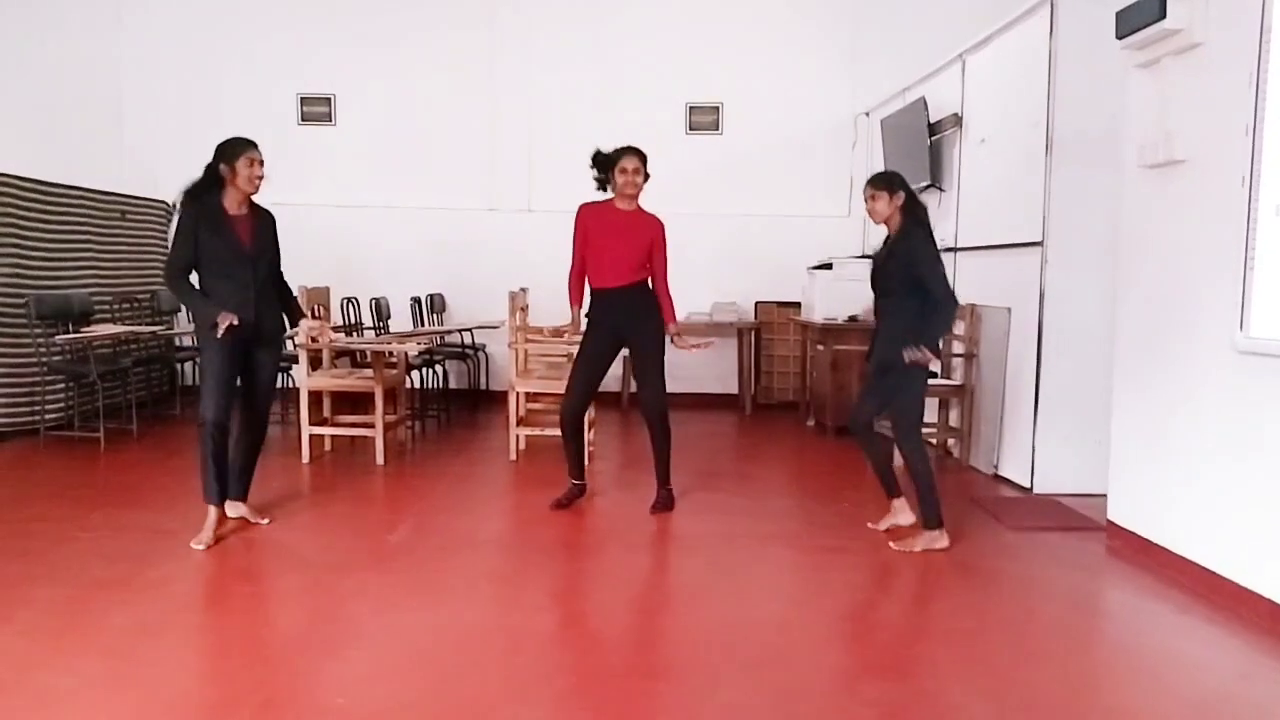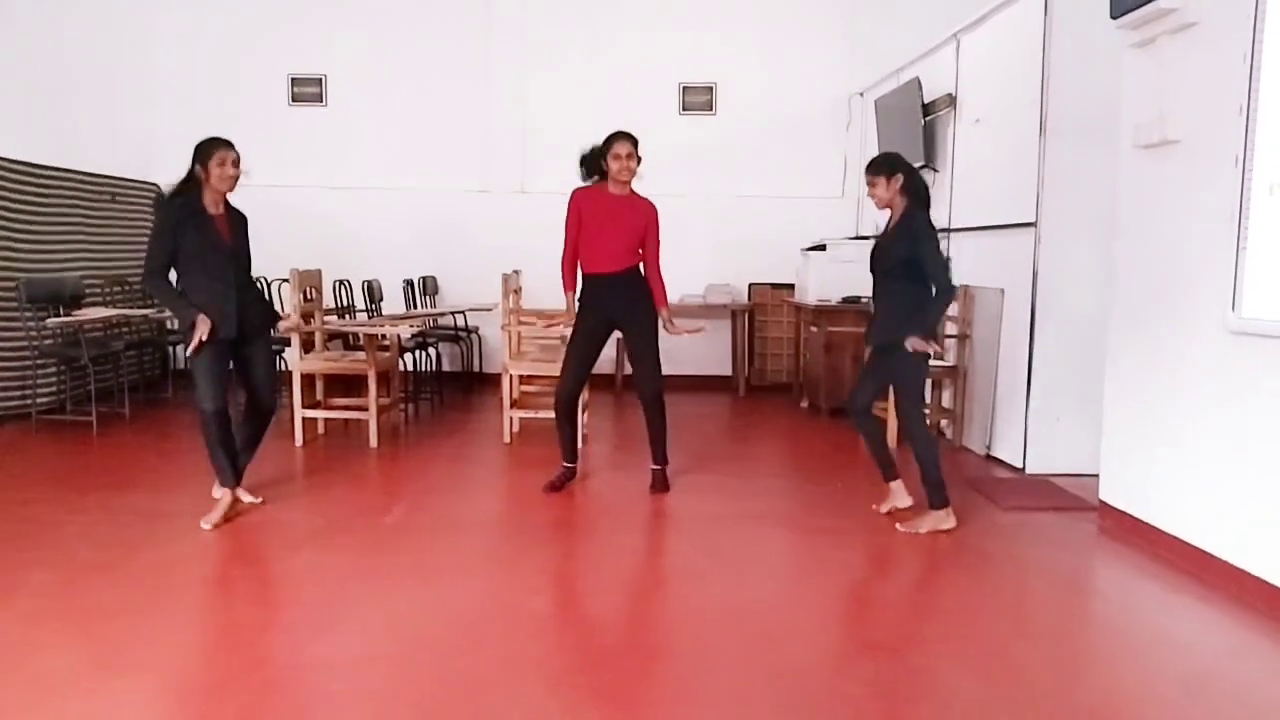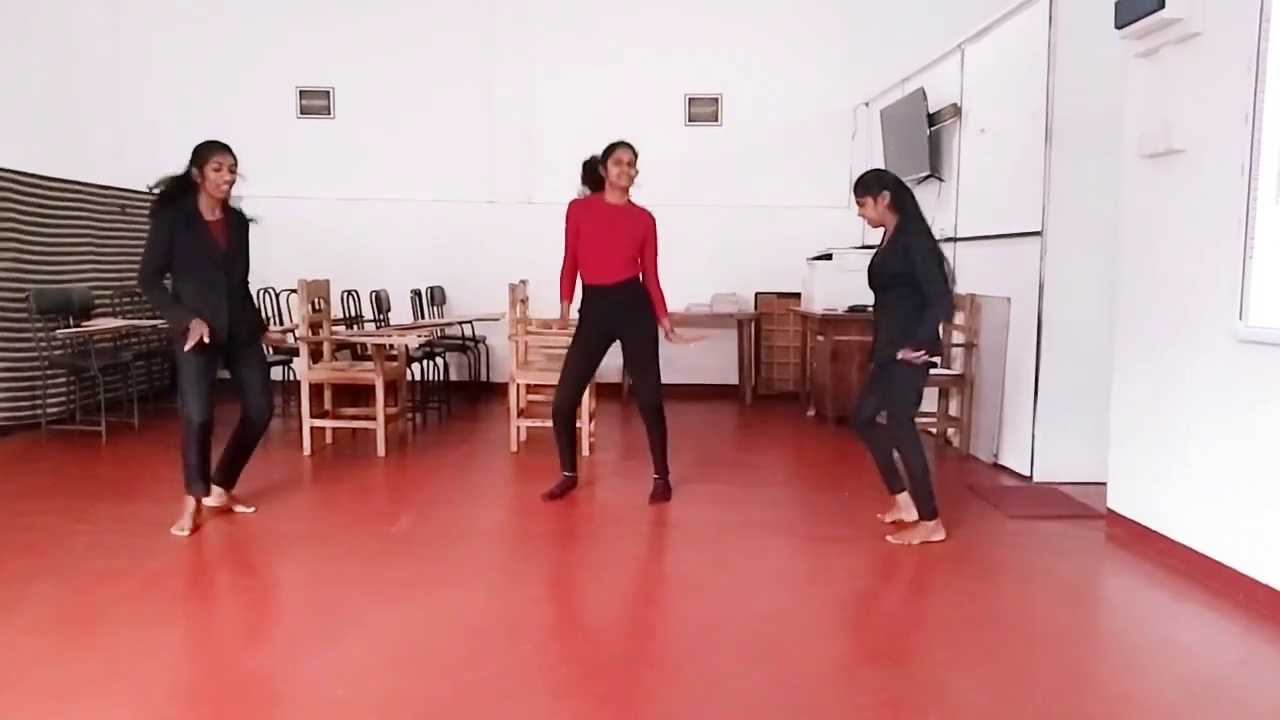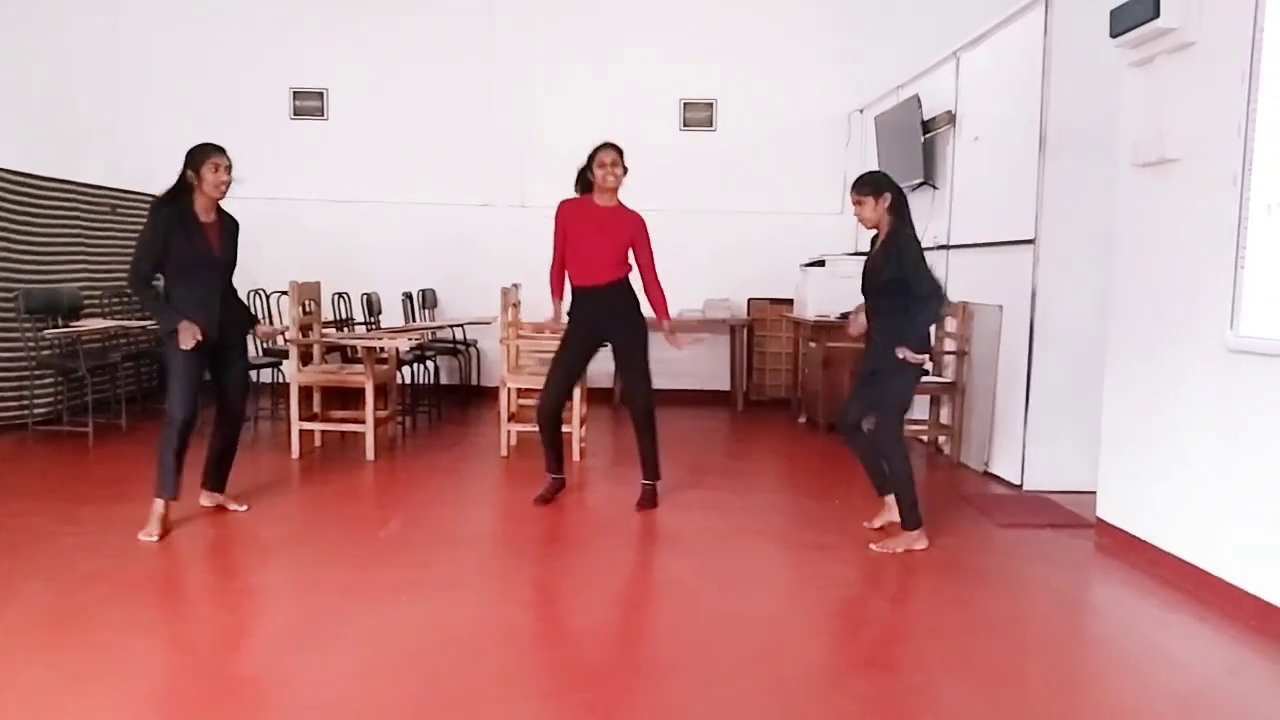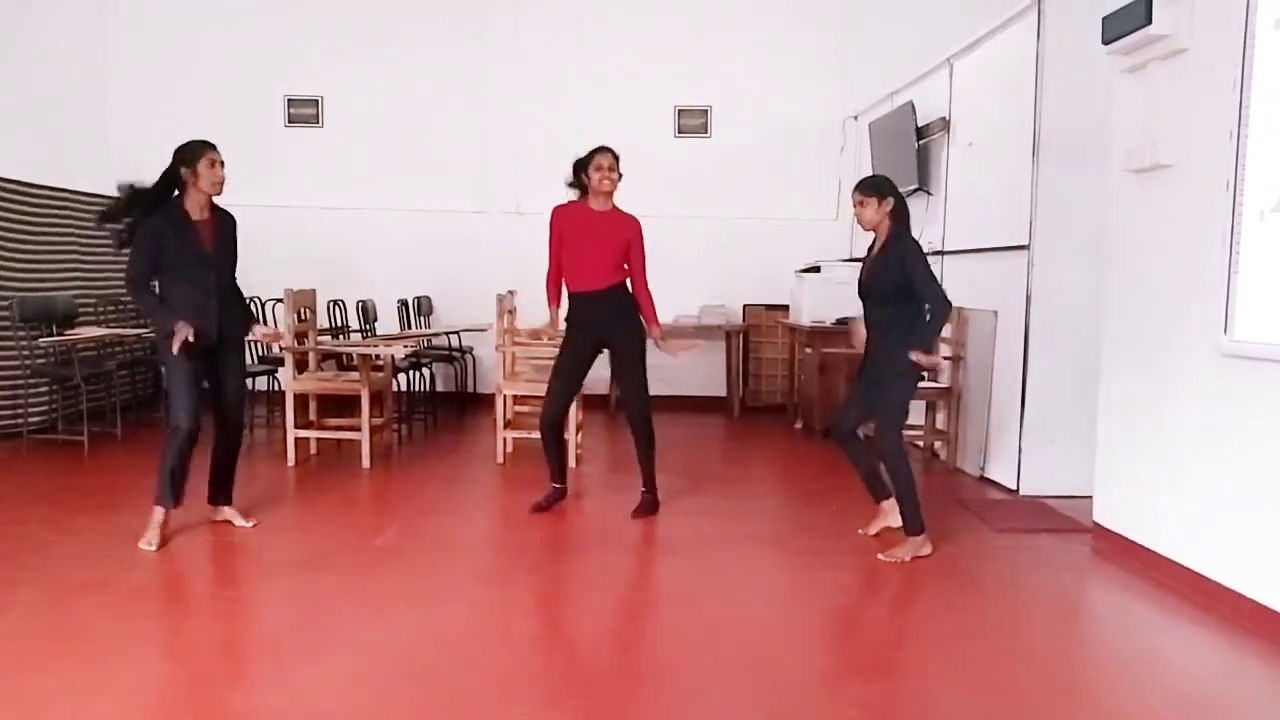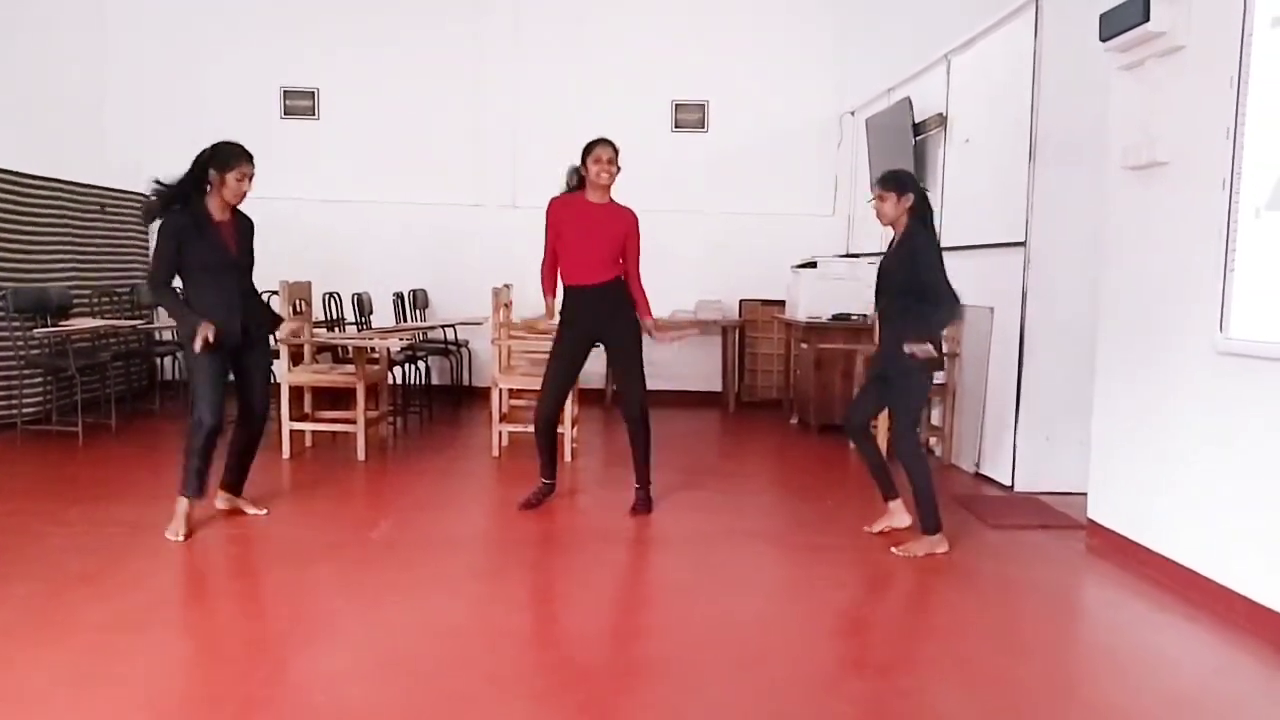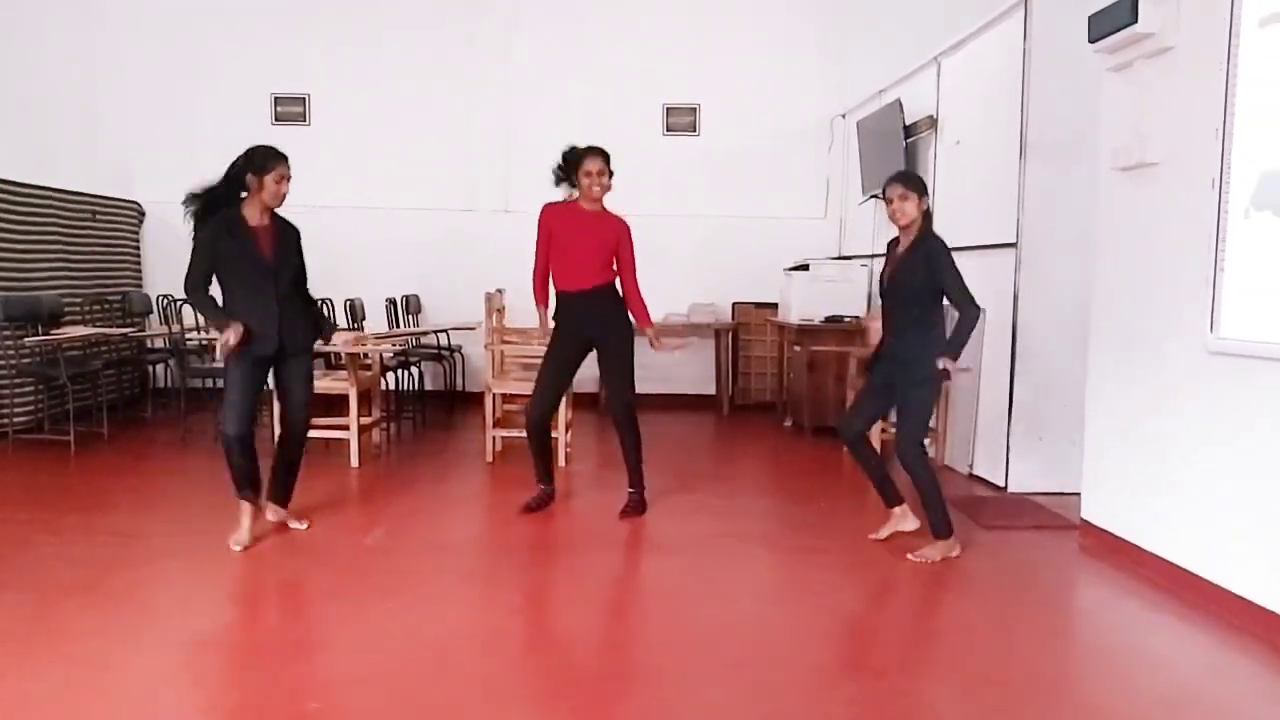
dt=0.7s
person 1, frame 1
left shoulder: (265, 220)
right shoulder: (197, 216)
right elbow: (176, 276)
left wrist: (299, 318)
right wrist: (212, 313)
left hip: (265, 331)
right hip: (220, 330)
left knee: (257, 416)
right knee: (213, 413)
left ankle: (237, 500)
right ankle: (213, 511)
person 1, frame 2
left shoulder: (238, 219)
right shoulder: (175, 214)
right elbow: (154, 276)
left wrist: (274, 316)
right wrist: (191, 316)
left hip: (249, 325)
right hip: (208, 328)
left knee: (264, 401)
right knee: (212, 403)
left ankle: (229, 480)
right ankle: (223, 494)
person 1, frame 3
left shoulder: (238, 222)
right shoulder: (172, 221)
right elbow: (150, 281)
left wrist: (259, 326)
right wrist: (186, 320)
left hip: (240, 331)
right hip: (196, 332)
left knee: (259, 412)
right knee: (198, 414)
left ankle: (219, 491)
right ankle: (192, 499)
person 1, frame 4
left shoulder: (229, 225)
right shoulder: (167, 220)
right elbow: (139, 279)
left wrist: (250, 321)
right wrist: (176, 322)
left hip: (227, 332)
right hip: (186, 333)
left knee: (233, 409)
right knee: (181, 411)
left ankle: (213, 489)
right ankle: (160, 510)
person 1, frame 5
left shoulder: (225, 222)
right shoulder: (159, 222)
right elbow: (137, 284)
left wrist: (249, 323)
right wrist: (171, 322)
left hip: (226, 335)
right hip: (182, 336)
left knee: (231, 419)
right knee: (185, 422)
left ankle: (221, 503)
right ankle: (159, 514)
person 1, frame 6
left shoulder: (244, 225)
right shoulder: (181, 220)
right elbow: (159, 282)
left wrist: (277, 322)
right wrist: (192, 322)
left hip: (249, 332)
right hip: (207, 332)
left knee: (255, 413)
right knee: (208, 415)
left ankle: (229, 492)
right ankle: (184, 503)
person 1, frame 7
left shoulder: (288, 233)
right shoulder: (217, 229)
right elbow: (195, 287)
left wrist: (329, 331)
right wrist: (224, 323)
left hip: (294, 342)
right hip: (248, 345)
left knee: (296, 428)
right knee: (235, 427)
left ankle: (278, 504)
right ankle: (247, 507)
person 2, frame 1
left shoulder: (914, 241)
right shoulder: (892, 243)
left elbow: (946, 301)
left wrist: (926, 345)
left hip: (908, 355)
right hip: (889, 350)
left knee: (907, 437)
right knee: (860, 421)
left ankle: (934, 531)
right ankle: (899, 505)
person 2, frame 2
left shoulder: (917, 226)
right shoulder: (893, 225)
left elbow: (944, 287)
left wrist: (924, 334)
right wrist: (884, 312)
left hip: (910, 340)
right hip: (889, 336)
left knee: (911, 420)
right knee: (858, 404)
left ankle: (940, 510)
right ankle: (897, 488)
person 2, frame 3
left shoulder: (912, 239)
right shoulder: (890, 238)
left elbow: (940, 299)
left wrist: (917, 345)
right wrist: (882, 322)
left hip: (909, 351)
right hip: (890, 349)
left knee: (901, 429)
right knee: (862, 416)
left ankle: (929, 522)
right ankle: (903, 500)
person 2, frame 4
left shoulder: (903, 242)
right shoulder: (881, 243)
left elbow: (933, 298)
left wrist: (912, 342)
right wrist: (867, 315)
left hip: (901, 355)
right hip: (881, 351)
left knee: (886, 435)
right knee: (851, 421)
left ankle: (913, 531)
right ankle: (892, 501)
person 2, frame 5
left shoulder: (905, 248)
right shoulder: (874, 251)
left elbow: (939, 304)
left wrist: (926, 349)
right wrist: (864, 327)
left hip: (901, 362)
right hip: (877, 358)
left knee: (888, 442)
right knee: (844, 427)
left ankle: (917, 537)
right ankle: (888, 505)
person 2, frame 6
left shoulder: (919, 244)
right shoulder: (897, 245)
left elbow: (948, 302)
left wrist: (926, 339)
right wrist: (889, 330)
left hip: (913, 359)
right hip: (891, 355)
left knee: (904, 442)
right knee: (855, 422)
left ankle: (933, 535)
right ankle: (895, 506)
person 2, frame 7
left shoulder: (932, 250)
right shoulder: (893, 249)
left elbow: (968, 308)
left wrist: (949, 355)
right wrist: (879, 325)
left hip: (921, 364)
right hip: (890, 358)
left knee: (908, 447)
right knee: (851, 429)
left ankle: (945, 539)
right ankle: (898, 511)
person 3, frame 1
left shoulder: (653, 225)
right shoulder: (588, 214)
left elbow: (660, 280)
right elbow: (578, 269)
left wrist: (672, 329)
right wrist: (575, 315)
left hip: (641, 312)
right hip: (602, 314)
left knee: (653, 406)
right knee: (571, 407)
left ankle: (664, 488)
right ankle: (577, 482)
person 3, frame 2
left shoulder: (646, 209)
right shoulder: (581, 199)
left elbow: (652, 264)
right elbow: (571, 255)
left wrist: (663, 312)
right wrist: (570, 303)
left hip: (634, 297)
right hip: (594, 298)
left knee: (650, 387)
right knee: (567, 390)
left ankle: (659, 468)
right ankle: (568, 465)
person 3, frame 3
left shoulder: (644, 219)
right shoulder: (578, 210)
left elbow: (650, 274)
right elbow: (570, 263)
left wrist: (665, 321)
right wrist: (565, 308)
left hip: (634, 307)
right hip: (593, 309)
left knee: (649, 397)
right knee: (563, 400)
left ankle: (661, 476)
right ankle: (569, 474)
person 3, frame 4
left shoulder: (633, 221)
right shoulder: (567, 210)
left elbow: (648, 273)
right elbow: (559, 264)
left wrist: (665, 323)
right wrist: (556, 307)
left hip: (622, 308)
right hip: (583, 311)
left knee: (639, 401)
right knee: (550, 403)
left ankle: (649, 483)
right ankle: (556, 476)
person 3, frame 5
left shoulder: (630, 225)
right shoulder: (562, 216)
left elbow: (639, 279)
right elbow: (555, 270)
left wrist: (653, 327)
right wrist: (553, 315)
left hip: (620, 315)
right hip: (581, 318)
left knee: (637, 409)
right knee: (552, 412)
left ankle: (649, 491)
right ankle: (558, 485)
person 3, frame 6
left shoulder: (626, 217)
right shoulder: (559, 207)
left elbow: (631, 274)
right elbow: (550, 261)
left wrist: (647, 319)
right wrist: (549, 303)
left hip: (617, 309)
right hip: (574, 311)
left knee: (634, 403)
right knee: (548, 405)
left ankle: (642, 487)
right ankle: (547, 480)
person 3, frame 7
left shoulder: (618, 226)
right shoulder: (552, 215)
left elbow: (629, 282)
right elbow: (541, 270)
left wrist: (648, 329)
right wrist: (543, 317)
left hip: (609, 315)
right hip: (569, 319)
left knee: (621, 408)
right knee: (537, 412)
left ankle: (636, 491)
right ankle: (545, 486)
